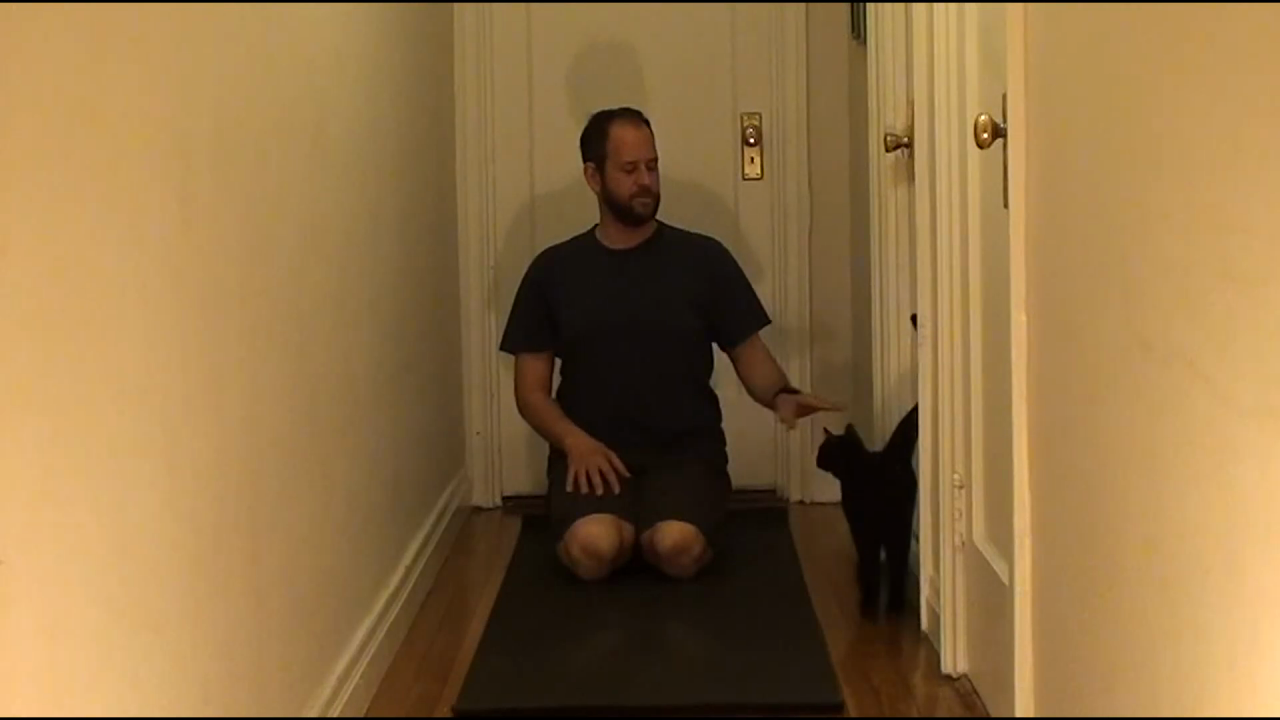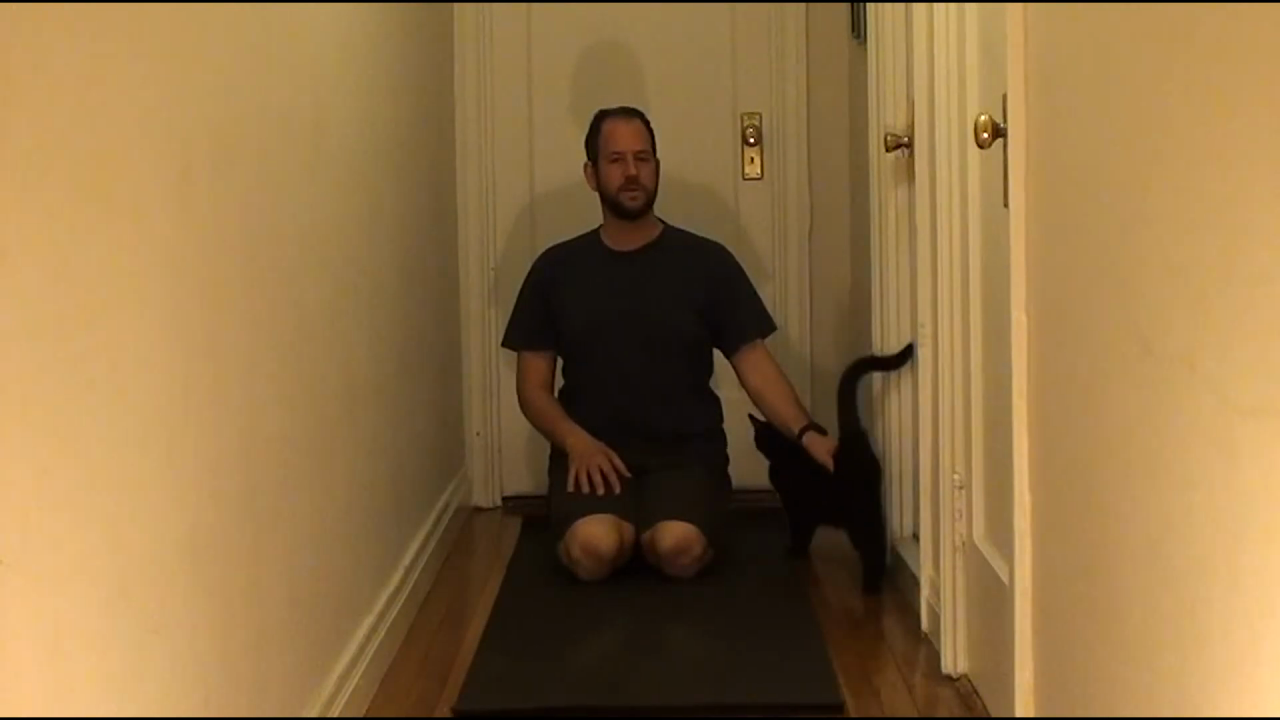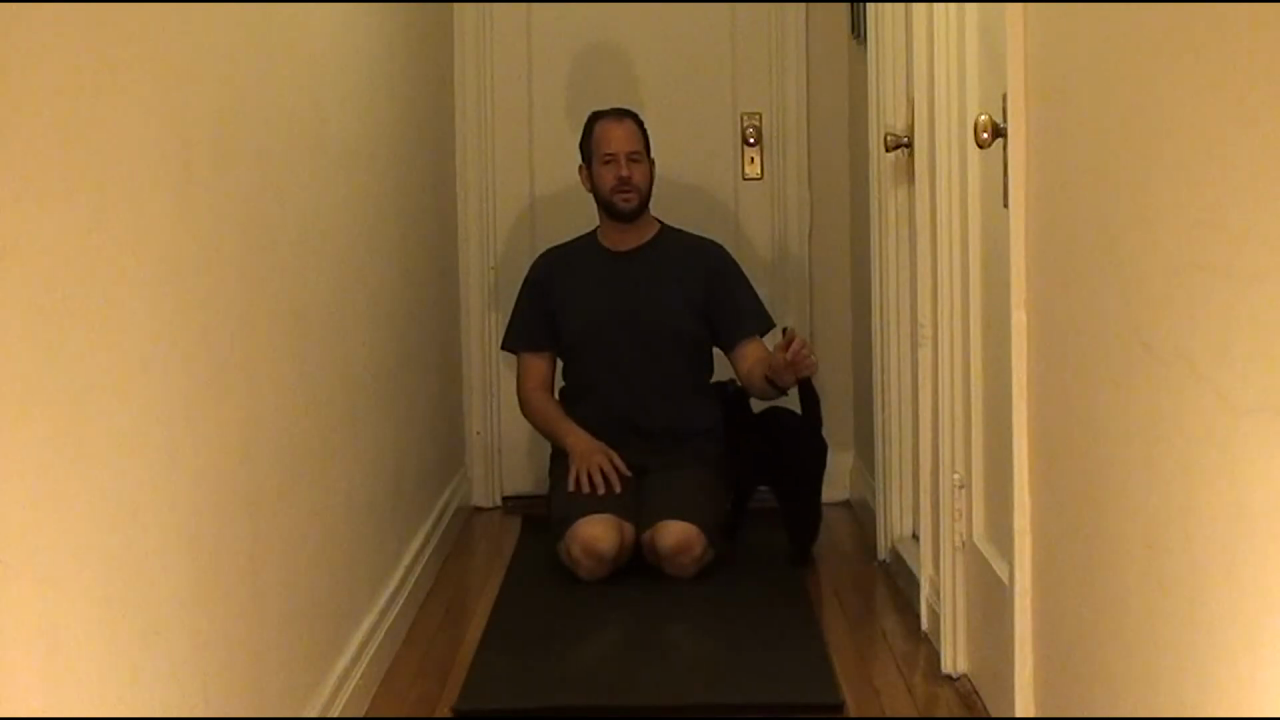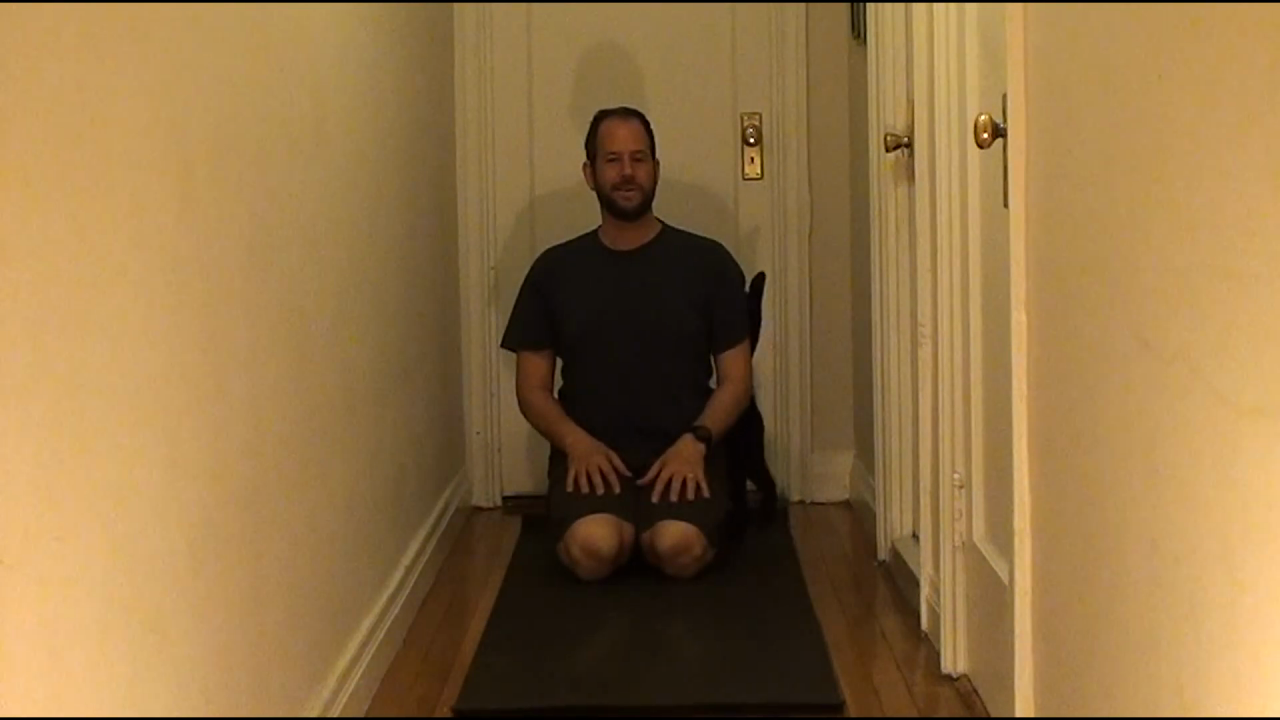
dt=1s
person 1, frame 1
left shoulder: (701, 258)
right shoulder: (553, 270)
left elbow: (750, 356)
right elbow: (530, 389)
left wrist: (782, 395)
right wrist: (575, 441)
left hip: (684, 447)
right hip: (592, 451)
left knee: (677, 549)
right knee: (593, 549)
left ankle: (677, 517)
right ankle: (620, 528)
person 1, frame 2
left shoulder: (707, 262)
right shoulder: (556, 269)
left elbow: (755, 365)
right elbow: (533, 387)
left wrist: (808, 434)
right wrist: (576, 441)
left hip: (687, 451)
right hip: (593, 450)
left knee: (679, 549)
right knee: (594, 550)
left ankle: (651, 525)
right ankle: (624, 527)
person 1, frame 3
left shoulder: (704, 260)
right shoulder: (554, 270)
left elbow: (751, 368)
right elbow: (533, 390)
left wrist: (779, 373)
right wrist: (576, 441)
left hip: (687, 449)
right hip: (593, 450)
left knee: (679, 548)
right knee: (593, 549)
left ankle: (653, 528)
right ankle: (624, 526)
person 1, frame 4
left shoulder: (707, 262)
right shoulder: (554, 269)
left elbow: (736, 379)
right elbow: (532, 388)
left wrist: (695, 441)
right wrist: (576, 441)
left hip: (681, 450)
right hip: (590, 451)
left knee: (678, 547)
right knee: (593, 550)
left ankle: (648, 527)
right ankle: (625, 527)
